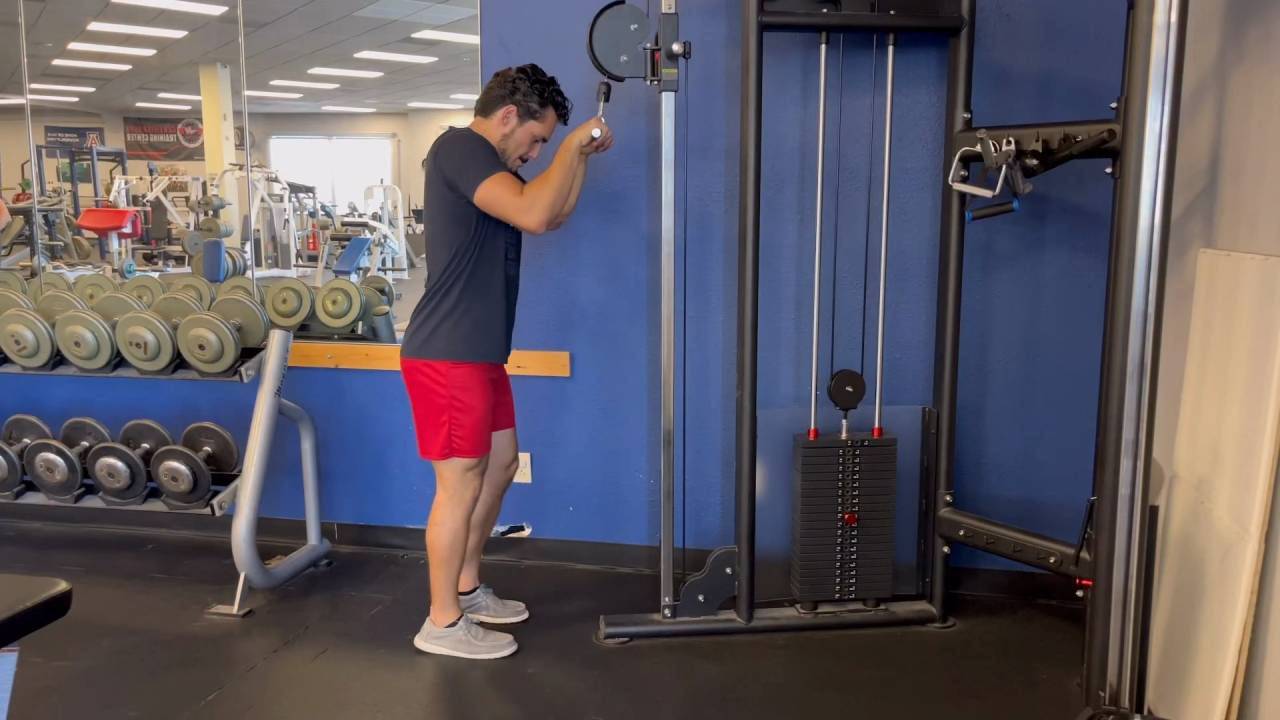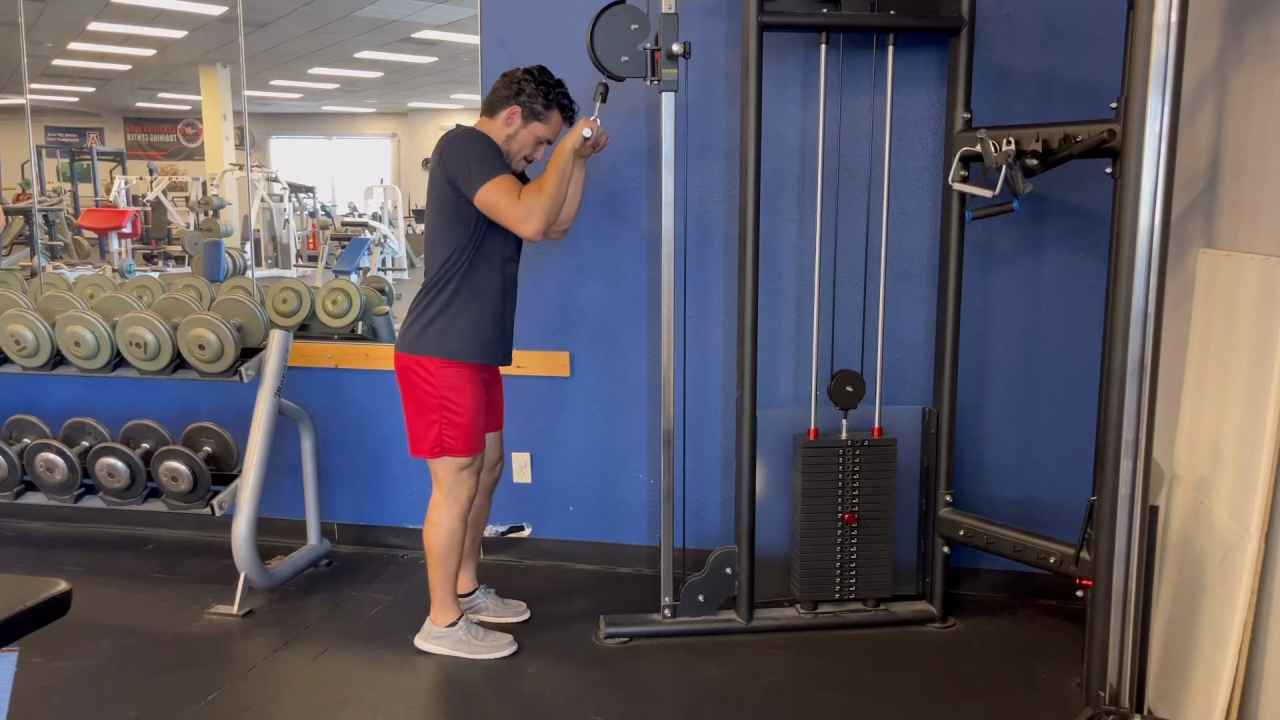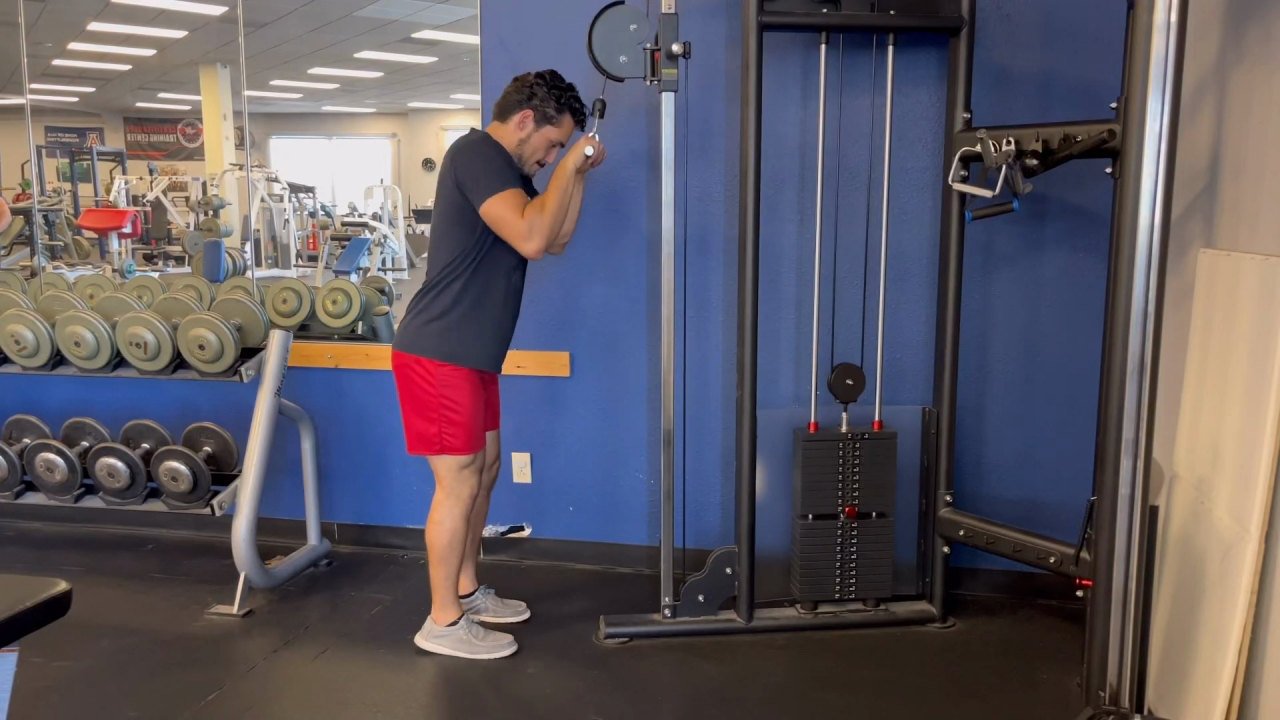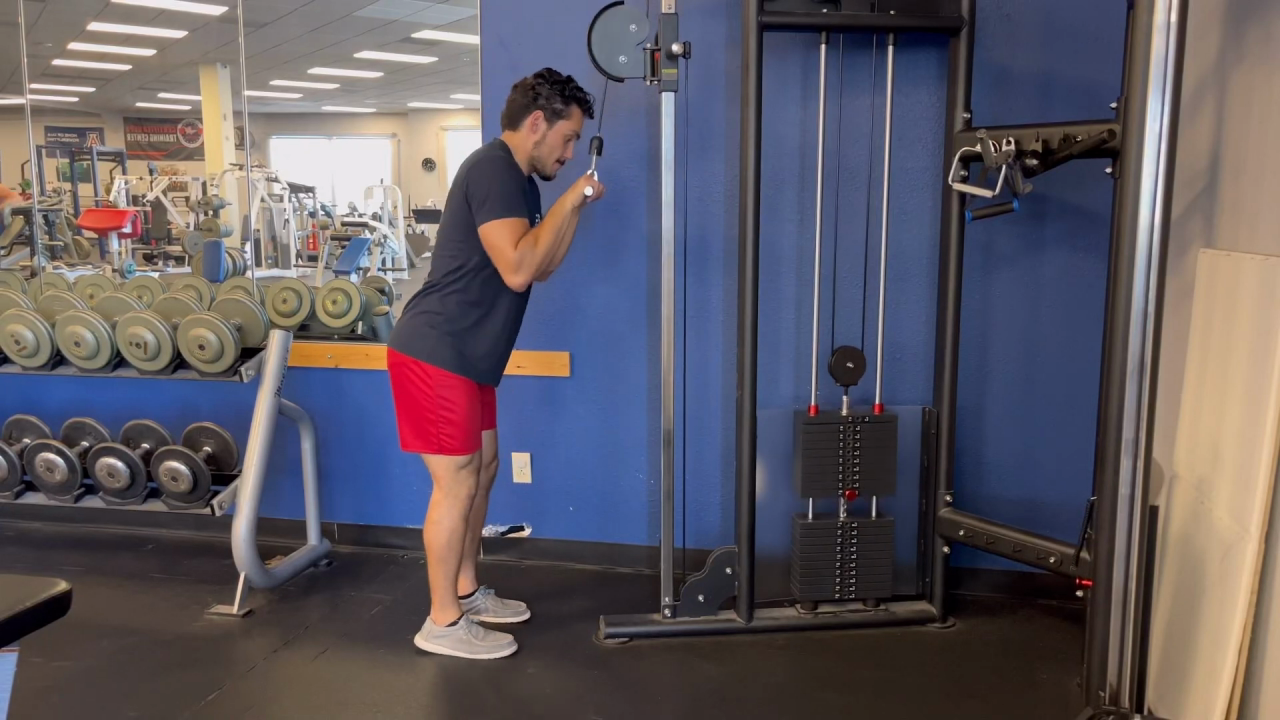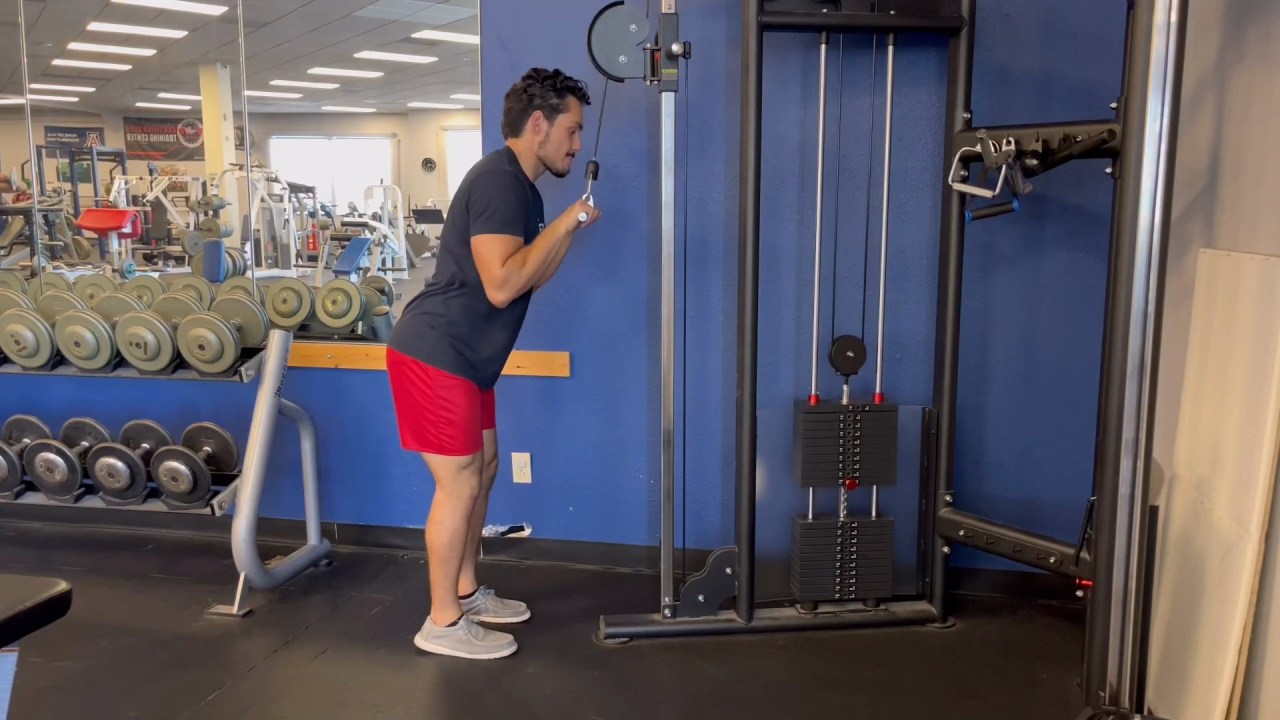
dt=0.2s
person 1, frame 1
left shoulder: (488, 162)
right shoulder: (459, 148)
left elbow: (553, 214)
right elbow: (533, 214)
left wrist: (580, 154)
right wrist: (571, 142)
left hip: (478, 351)
right hip: (448, 355)
left knee: (499, 464)
right knee: (460, 483)
left ankle: (467, 588)
right ankle: (443, 622)
person 1, frame 2
left shoulder: (496, 163)
right shoulder: (464, 146)
left elbow: (556, 225)
right elbow: (530, 222)
left wrist: (578, 157)
right wrist: (566, 145)
left hip: (475, 350)
right hip: (442, 352)
left knee: (485, 468)
right knee: (456, 483)
left ankle: (466, 590)
right ankle: (443, 622)
person 1, frame 3
left shoulder: (505, 168)
right shoulder: (477, 153)
left elbow: (555, 240)
right elbow: (531, 239)
left wrist: (577, 171)
right wrist: (568, 161)
left hip: (469, 350)
right hip: (439, 351)
left knee: (484, 469)
right knee: (459, 482)
left ankle: (466, 590)
right ankle: (444, 621)
person 1, frame 4
left shoulder: (516, 178)
right shoulder: (493, 169)
left elbow: (542, 267)
right elbow: (517, 272)
left wrist: (575, 203)
right wrist: (569, 200)
left hip: (465, 353)
right hip: (434, 353)
left knee: (482, 469)
right knee: (456, 484)
left ankle: (466, 591)
right ankle: (443, 622)
person 1, frame 5
left shoulder: (519, 185)
right shoulder: (499, 181)
left elbow: (531, 279)
right elbow: (502, 286)
left wrist: (571, 225)
right wrist: (562, 223)
left hip: (463, 355)
right hip: (434, 355)
left knee: (483, 469)
right knee: (459, 484)
left ankle: (466, 592)
right ankle: (444, 622)
